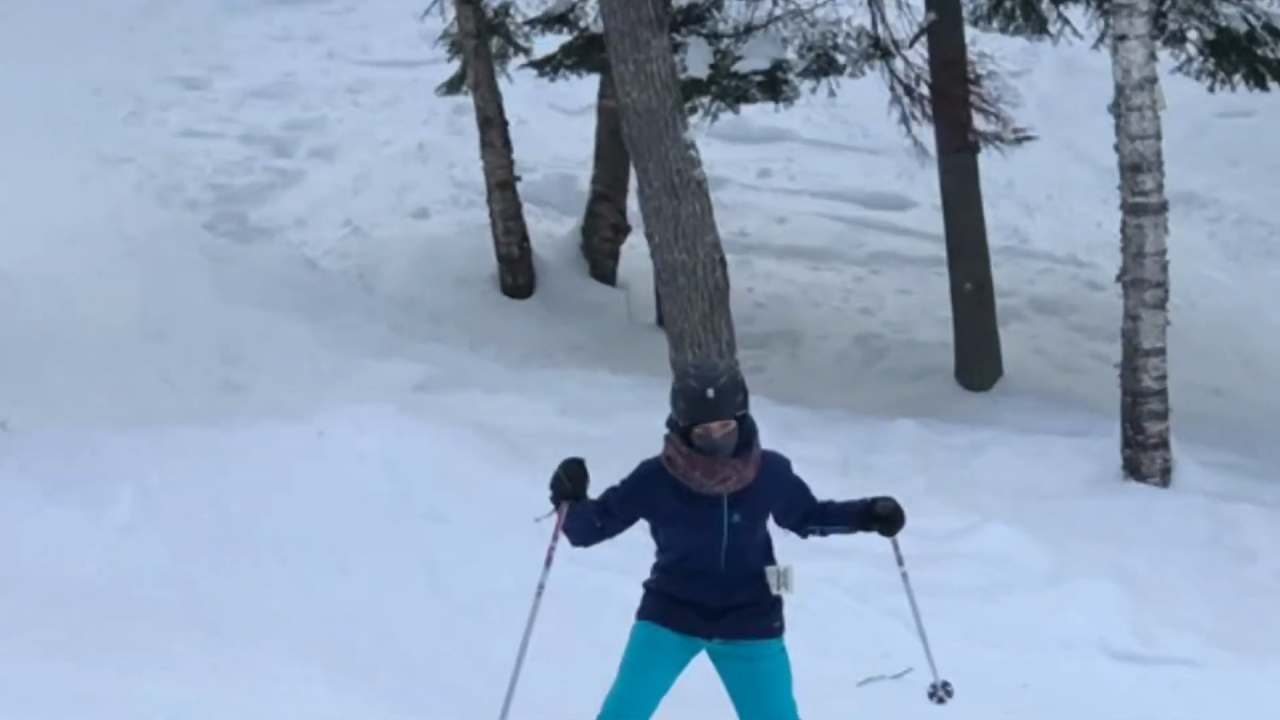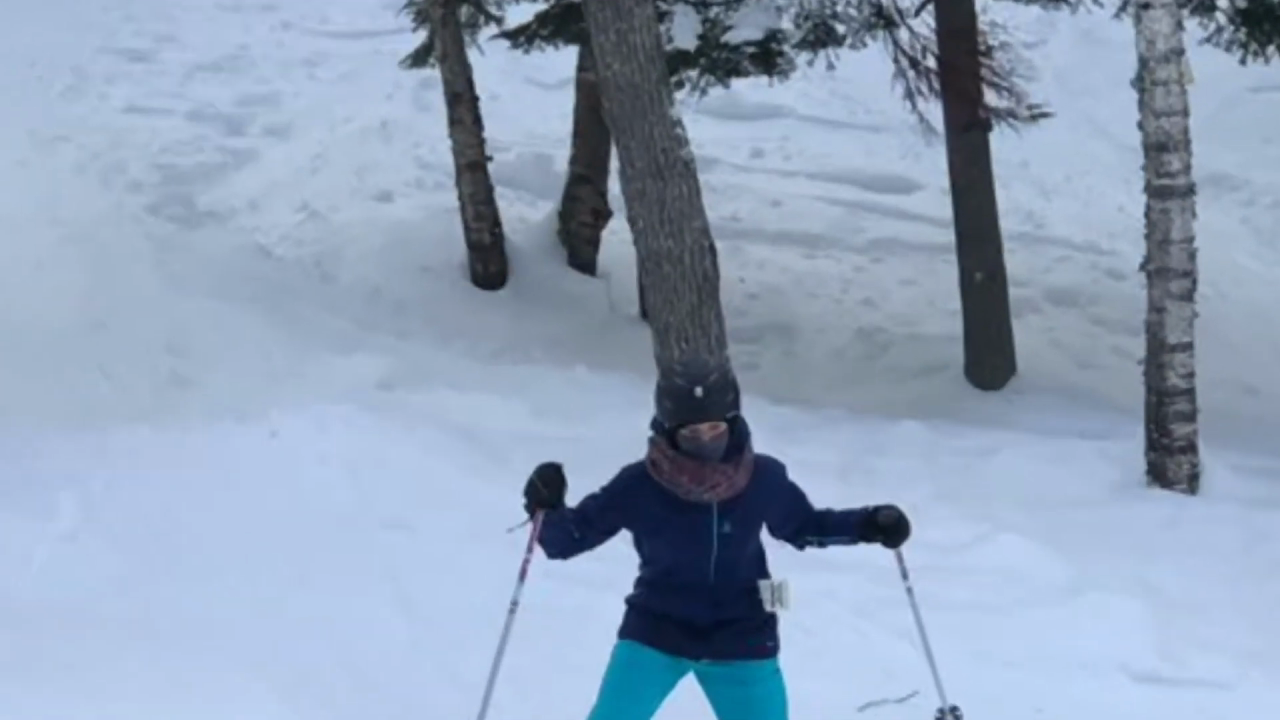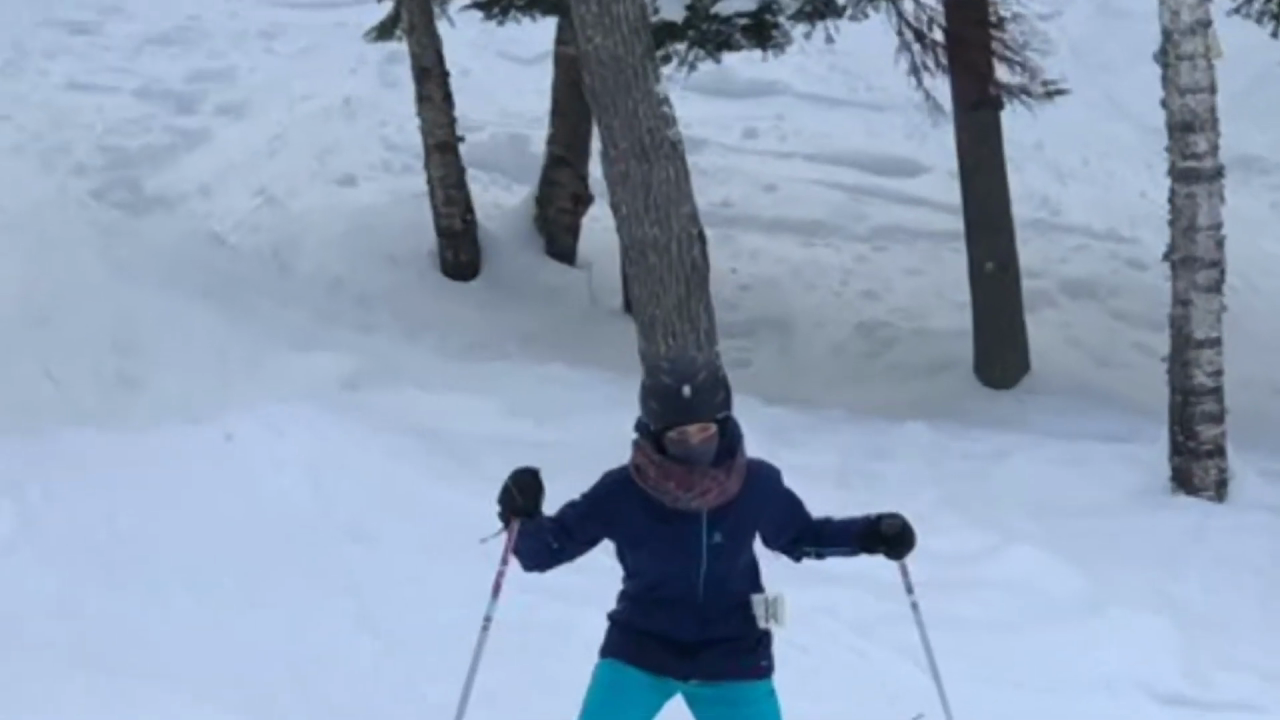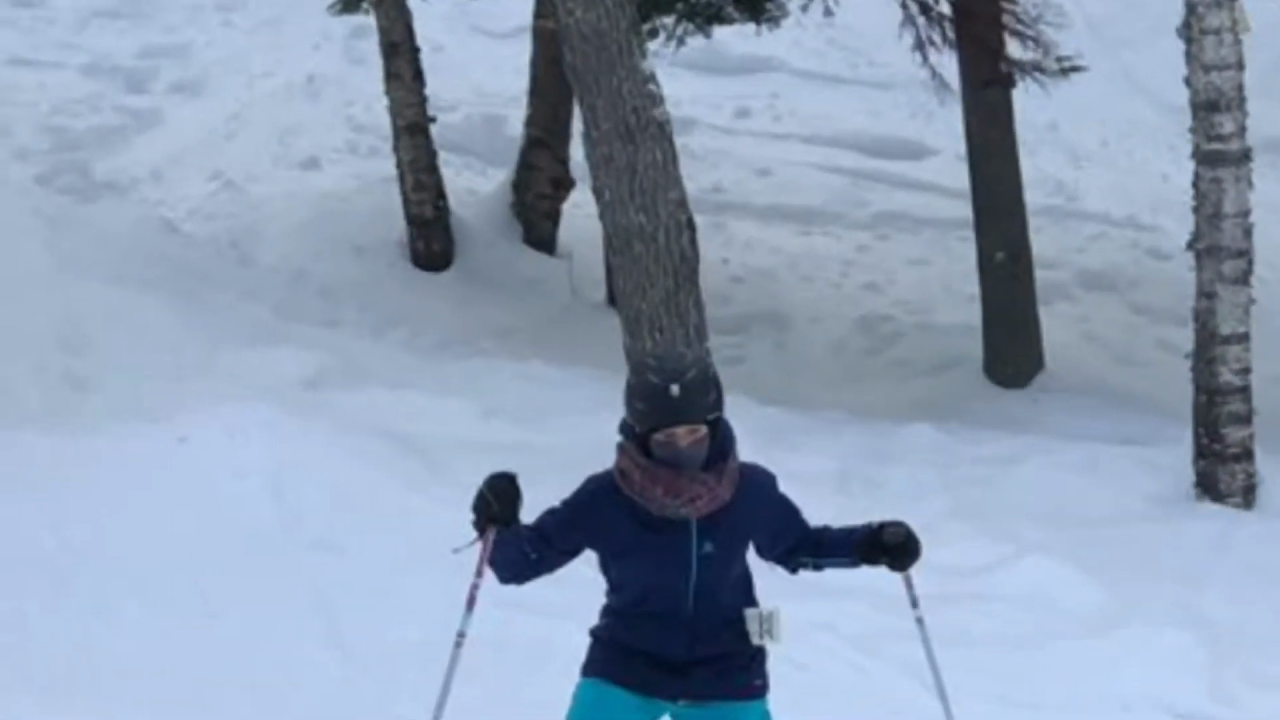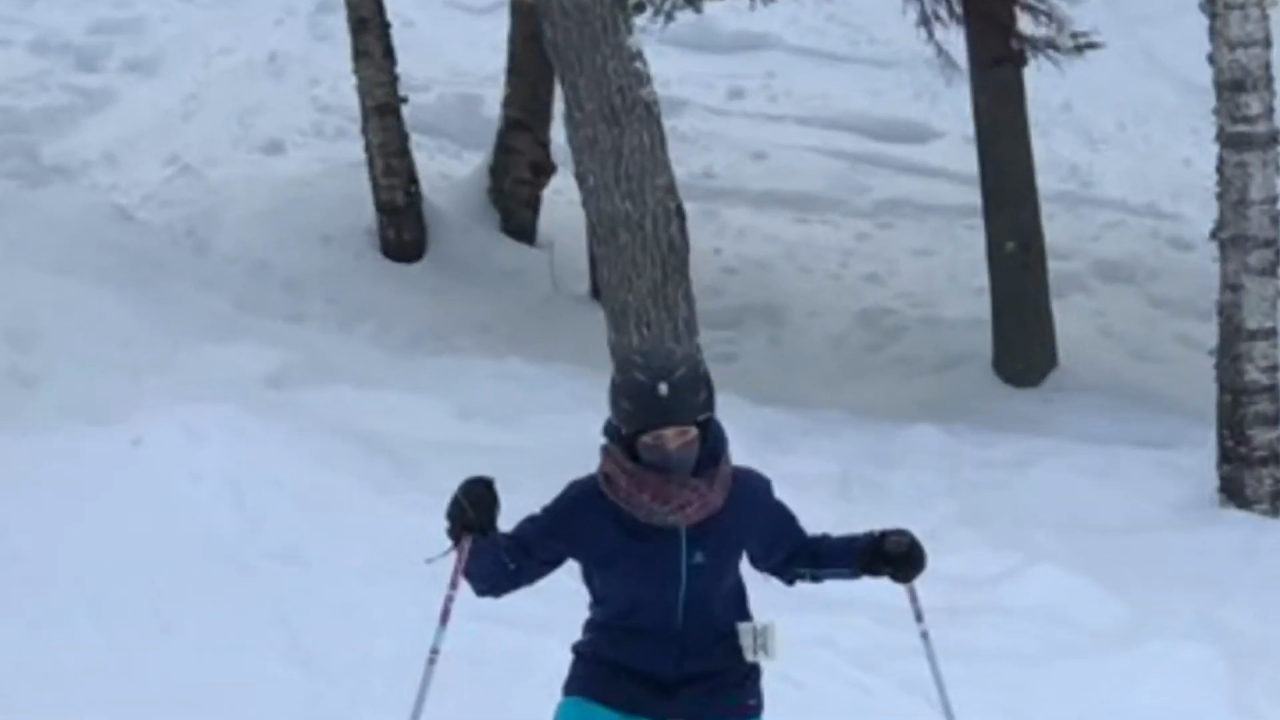
dt=0.3s
person 1, frame 1
left shoulder: (769, 473)
right shoulder: (657, 479)
left elbow: (808, 516)
right elbow: (596, 524)
left wrist: (867, 515)
right wrist: (572, 502)
left hip: (749, 624)
right hip: (671, 617)
person 1, frame 2
left shoulder: (763, 479)
right shoulder: (640, 486)
left elbow: (806, 526)
right elbow: (575, 533)
left wrist: (869, 524)
right wrist: (548, 511)
left hip: (740, 642)
right hip: (655, 635)
person 1, frame 3
left shoulder: (756, 485)
right shoulder: (623, 492)
left elbow: (802, 536)
right elbow: (553, 543)
left wrist: (871, 534)
right wrist: (524, 521)
left hip: (732, 659)
right hip: (640, 653)
person 1, frame 4
left shoulder: (750, 491)
right shoulder: (606, 499)
left elbow: (798, 545)
right elbow: (531, 554)
left wrist: (872, 543)
right wrist: (500, 529)
left hip: (724, 677)
right hip: (624, 671)
person 1, frame 5
left shoulder: (743, 497)
right shoulder: (589, 506)
left elbow: (795, 555)
right elbow: (510, 564)
left wrist: (875, 554)
right wrist: (477, 537)
